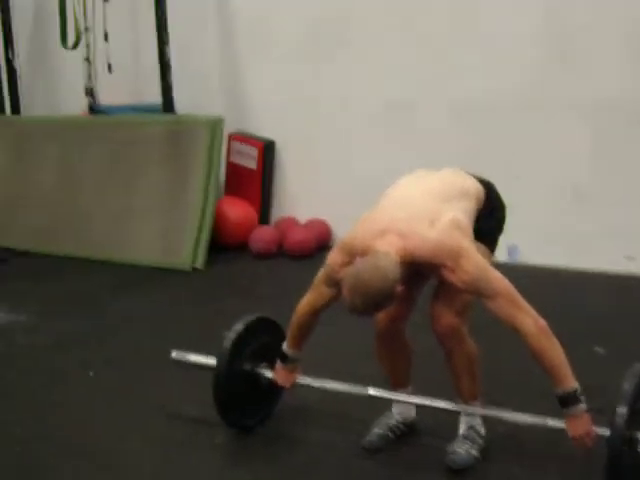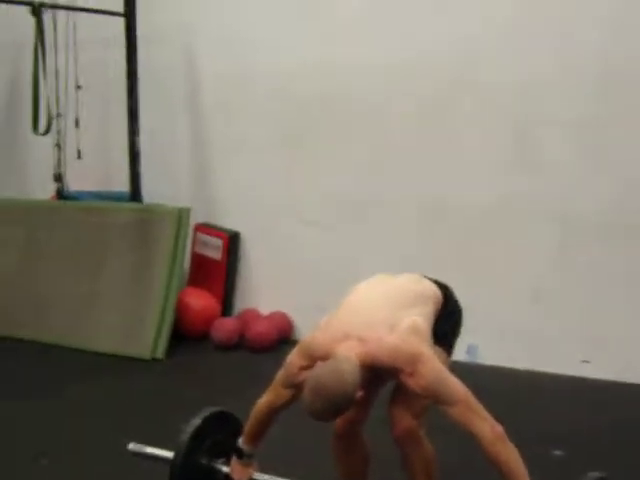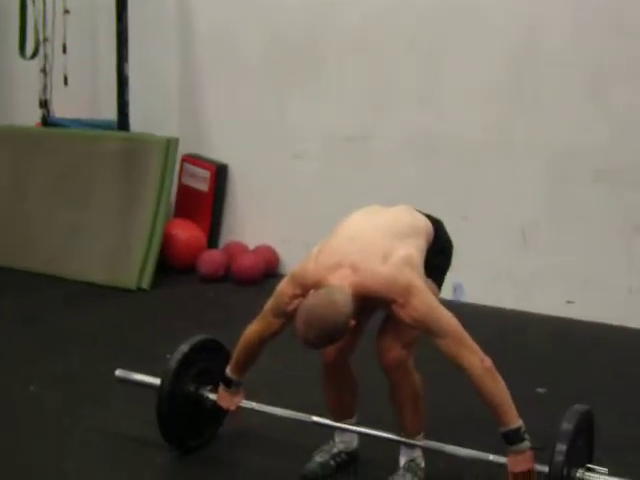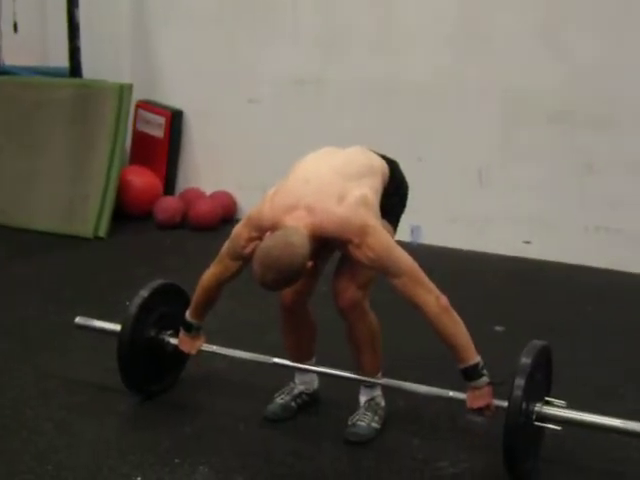
dt=0.5s
person 1, frame 1
left shoulder: (453, 257)
right shoulder: (351, 251)
left elbow: (531, 323)
right elbow: (311, 303)
left wrist: (573, 404)
right wrist: (287, 360)
left knee: (447, 322)
right knee: (386, 323)
left ankle: (472, 422)
right ankle: (402, 411)
person 1, frame 2
left shoulder: (413, 365)
right shoulder: (310, 354)
left elbow: (489, 430)
right elbow: (270, 401)
right wrist: (243, 455)
left knee: (405, 425)
right knee: (345, 428)
person 1, frame 3
left shoulder: (404, 294)
right shoulder: (302, 283)
left elbow: (477, 362)
right elbow: (258, 330)
left wrist: (517, 440)
right wrist: (231, 382)
left knee: (394, 355)
right knee: (333, 356)
right ankle: (344, 442)
person 1, frame 4
left shoulder: (359, 233)
right shoulder: (258, 225)
left elbow: (434, 301)
right elbow: (215, 274)
left wrist: (475, 376)
right wrist: (191, 328)
left knee: (349, 296)
right knee: (291, 299)
left ankle: (372, 396)
right ankle: (304, 383)
